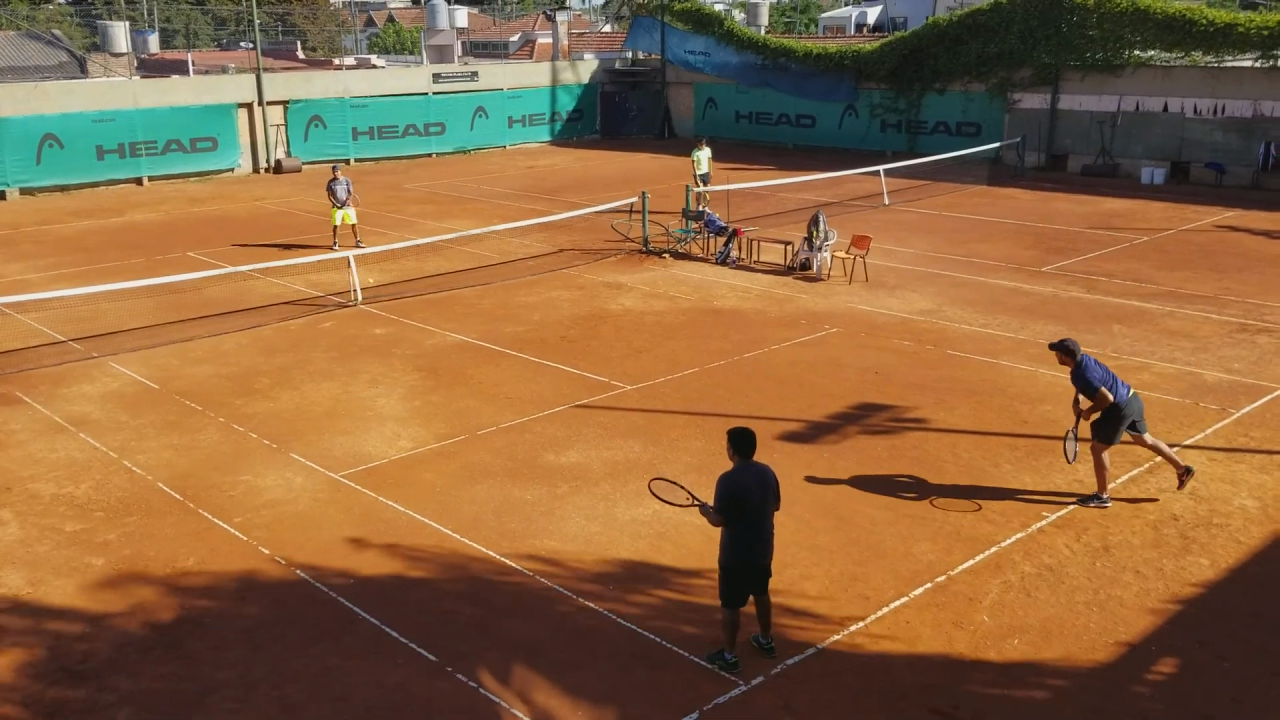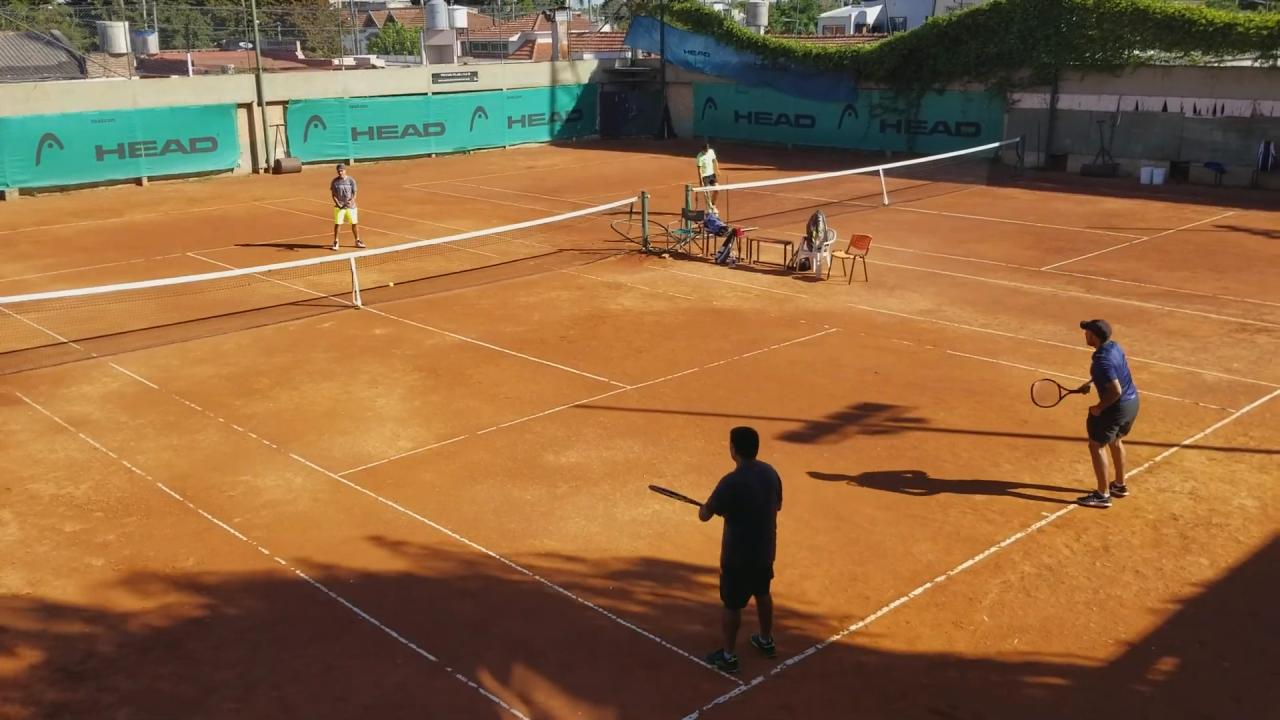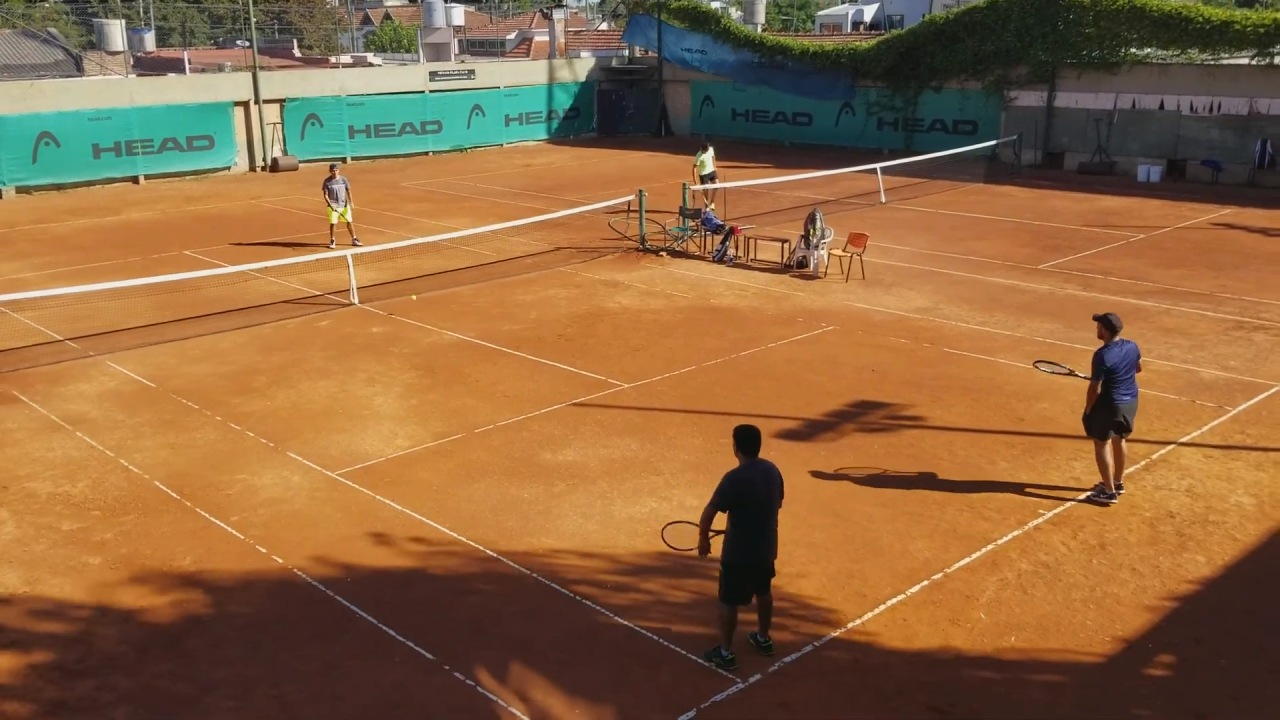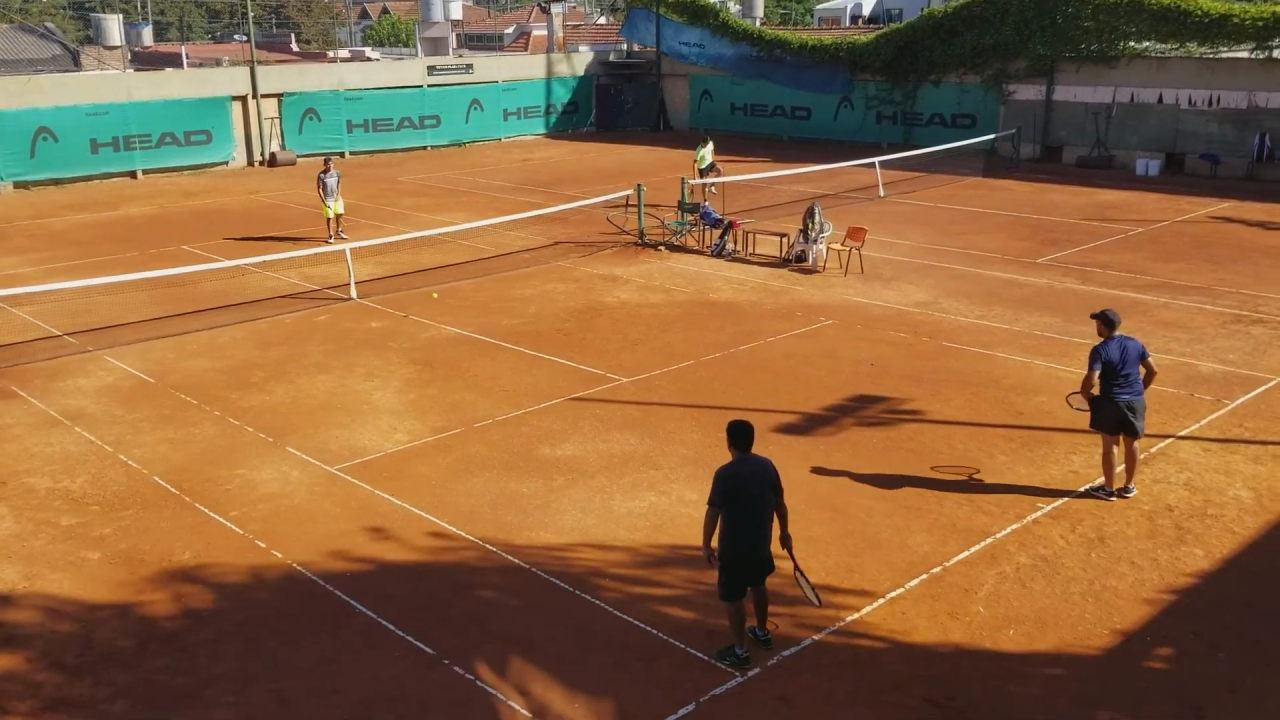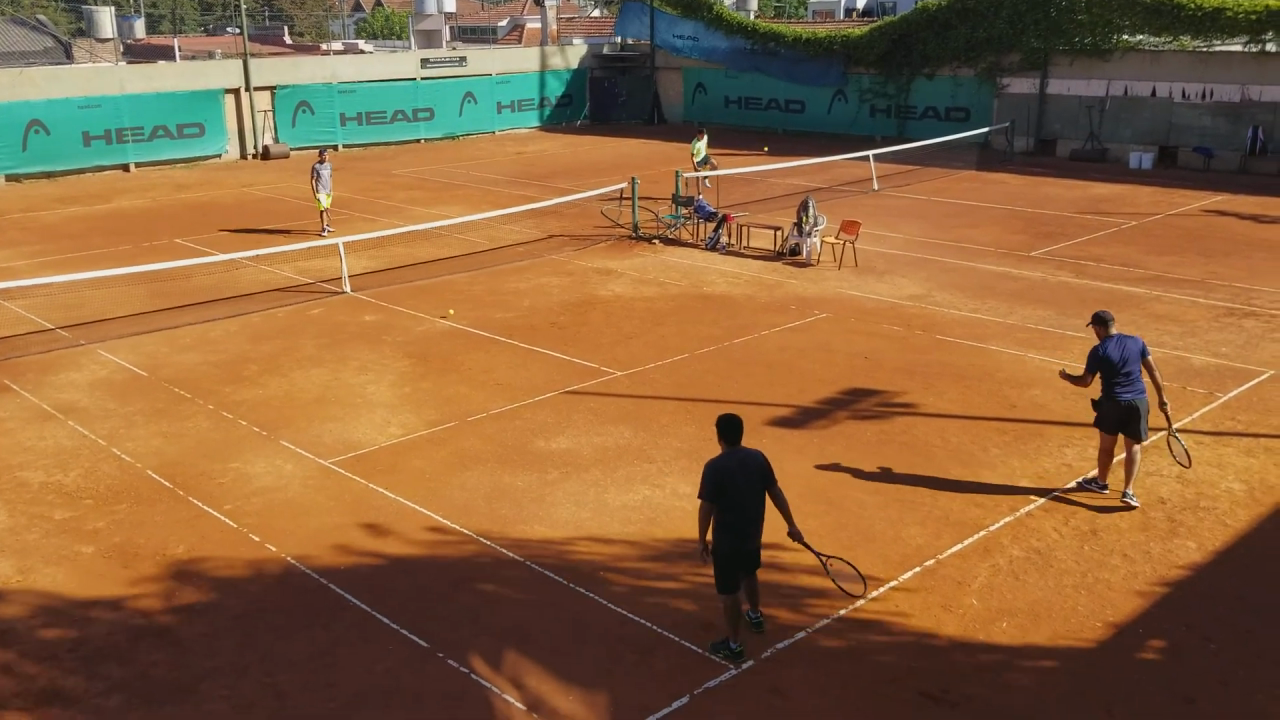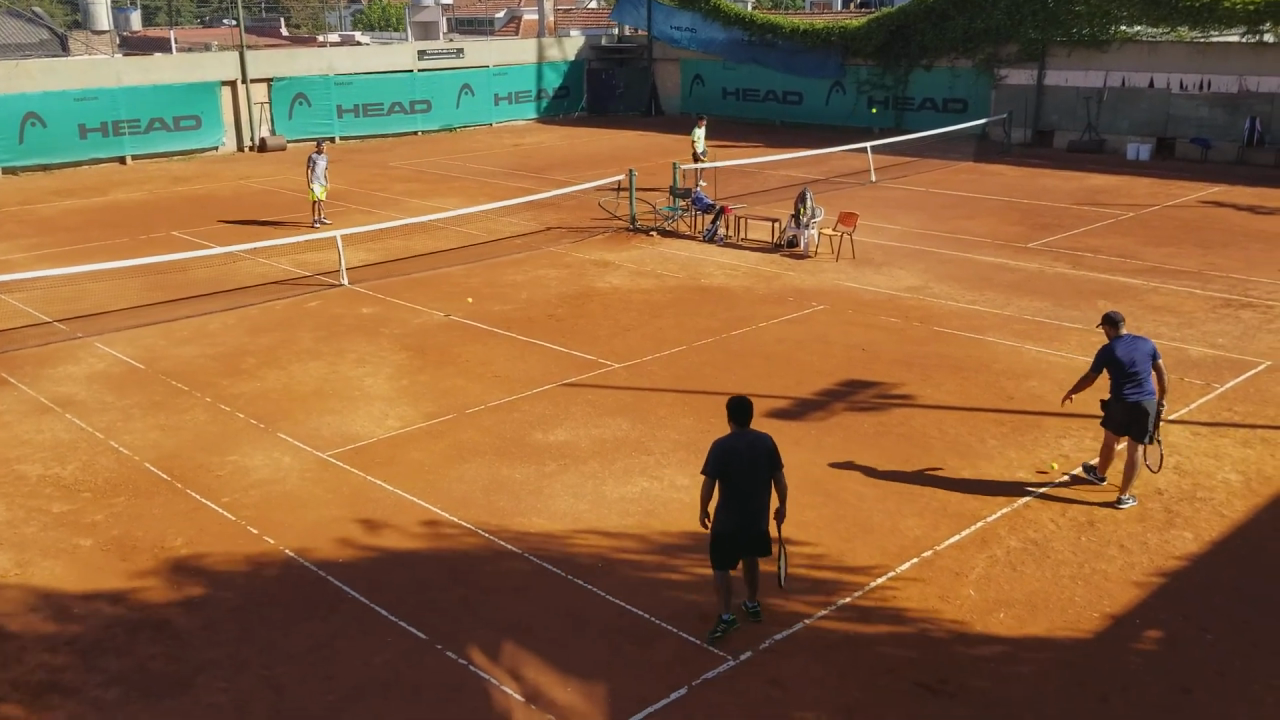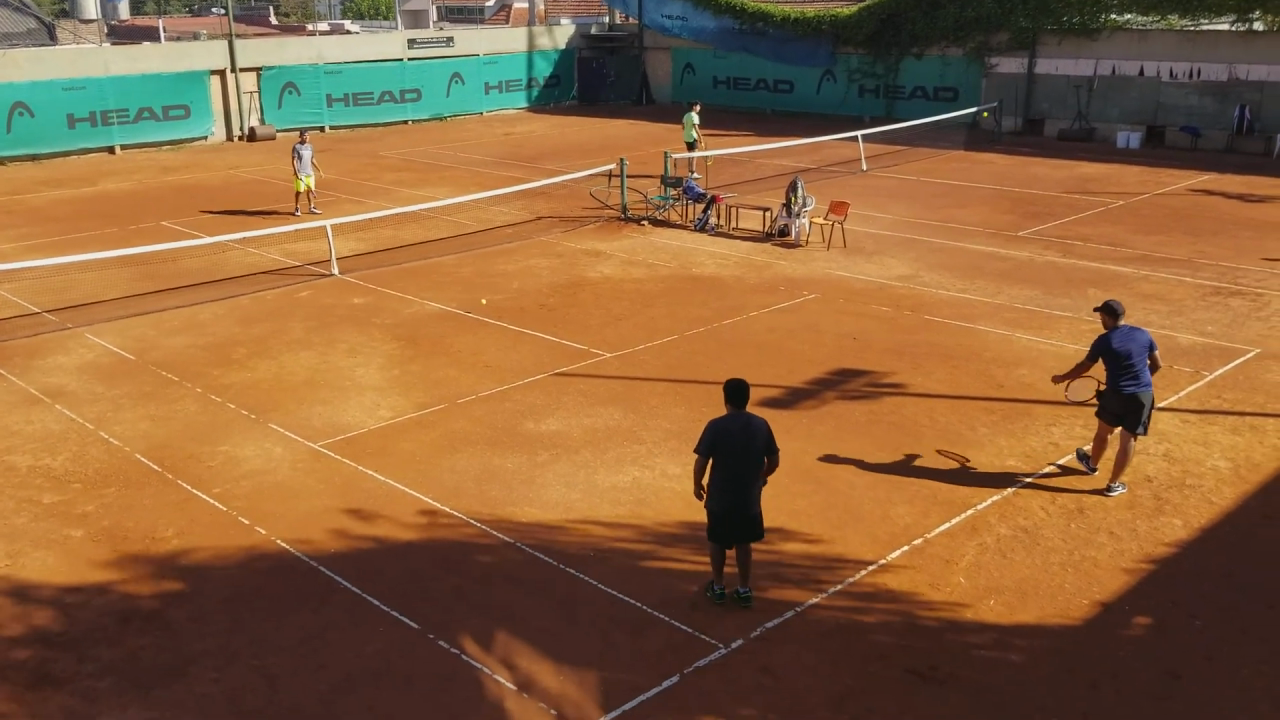
dt=0.3s
person 1, frame 1
left shoulder: (728, 480)
right shoulder: (767, 473)
left elbow: (718, 520)
right elbow: (775, 506)
left wrist: (706, 511)
left hip: (735, 554)
right hip: (763, 549)
left knee: (730, 605)
right knee: (761, 594)
left ankle: (729, 656)
right ankle: (766, 640)
person 1, frame 2
left shoulder: (732, 481)
right shoulder: (770, 472)
left elbow: (705, 515)
right elbow: (777, 506)
left wrist: (703, 507)
left hip: (738, 554)
right hip: (765, 549)
left knee: (731, 604)
right knee: (763, 594)
left ankle: (728, 656)
right ankle: (766, 641)
person 1, frame 3
left shoulder: (734, 478)
right shoulder: (772, 470)
left elbow: (708, 514)
left wrist: (703, 540)
left hip: (739, 552)
right hip: (766, 547)
left knee: (728, 600)
right knee: (763, 592)
left ankle: (725, 652)
right ankle: (764, 638)
person 1, frame 4
left shoulder: (725, 473)
right shoulder: (767, 466)
left elbow: (713, 513)
right elbow: (780, 503)
left wrist: (706, 545)
right wrist: (784, 532)
left hip: (733, 546)
right hip: (761, 543)
left knee: (732, 597)
right knee: (758, 585)
left ankle: (739, 651)
right ankle: (762, 632)
person 1, frame 5
left shoulder: (714, 467)
right shoulder: (758, 458)
left elbow: (706, 508)
right elbow: (776, 493)
left wrist: (702, 540)
right wrist: (791, 524)
left hip: (726, 539)
right hip: (752, 534)
left knee: (728, 590)
right knee: (748, 574)
left ankle: (733, 645)
right ankle: (755, 616)
person 1, frame 6
left shoulder: (721, 446)
right shoulder: (766, 441)
left elbow: (709, 483)
right elbow: (779, 478)
left wrist: (703, 511)
right wrist: (782, 506)
left hip: (728, 519)
right hip: (758, 517)
left knee: (721, 566)
right knee: (751, 559)
left ankle: (726, 617)
right ankle: (752, 604)
person 1, frame 7
left shoulder: (715, 426)
right shoulder: (761, 425)
left elbow: (701, 462)
right elbow: (774, 461)
left wrist: (697, 485)
right wrist: (761, 476)
left hip: (720, 498)
right hip: (749, 498)
left knee: (716, 541)
right knee: (743, 543)
left ankle: (718, 587)
right ankle: (744, 590)
person 2, frame 1
left shoulder: (1083, 375)
right shoulder: (1083, 360)
left elbow: (1108, 399)
right elbow: (1084, 385)
left wrist: (1089, 411)
right wrist: (1076, 401)
left hip: (1120, 408)
right hip: (1132, 398)
left knee: (1098, 449)
right knee: (1146, 440)
left ankle: (1102, 496)
right ankle: (1182, 468)
person 2, frame 2
left shoulder: (1102, 359)
right shoulder: (1113, 346)
left elbow: (1116, 391)
left wrist: (1098, 407)
right wrist: (1089, 383)
left hip: (1118, 406)
right hip: (1132, 401)
left knee: (1096, 446)
right knee: (1115, 442)
left ankle: (1103, 495)
right ankle: (1120, 485)
person 2, frame 3
left shoulder: (1102, 355)
right shoulder: (1132, 346)
left elbow: (1095, 389)
right elbow: (1138, 368)
left wrist: (1088, 408)
left hip: (1110, 405)
right hip: (1131, 401)
left knee: (1102, 446)
right knee: (1119, 442)
left ankle: (1109, 491)
right ankle: (1117, 483)
person 2, frame 4
left shoulder: (1100, 350)
right shoulder: (1135, 344)
left elbow: (1091, 381)
right elbow: (1153, 371)
left wrist: (1085, 392)
left hip: (1111, 403)
right hip: (1136, 401)
left knee: (1110, 446)
right knee: (1132, 443)
left ankle: (1109, 489)
right ankle: (1129, 486)
person 2, frame 5
left shoulder: (1099, 350)
right shoulder: (1136, 342)
left elbow: (1086, 381)
right elbow: (1153, 370)
left wrist: (1067, 377)
right wrist: (1162, 398)
left hip: (1112, 403)
right hip: (1138, 402)
left knee: (1107, 445)
right knee: (1134, 447)
left ankle: (1101, 483)
right ankle: (1128, 492)
person 2, frame 6
left shoulder: (1107, 350)
right shoulder: (1147, 343)
left elbow: (1089, 379)
right elbow: (1162, 374)
left wrist: (1070, 393)
right wrist: (1161, 399)
left hip: (1121, 404)
right hip: (1147, 403)
left knee: (1110, 441)
right knee: (1135, 449)
left ankle: (1100, 474)
right ankle: (1124, 496)
person 2, frame 7
left shoulder: (1103, 341)
right shoulder: (1143, 335)
left elbow: (1084, 366)
right elbow: (1157, 364)
left wrist: (1063, 377)
left hip: (1115, 395)
right hip: (1143, 395)
left knee: (1104, 432)
right knee: (1129, 440)
left ankle: (1092, 464)
right ankle: (1113, 484)
